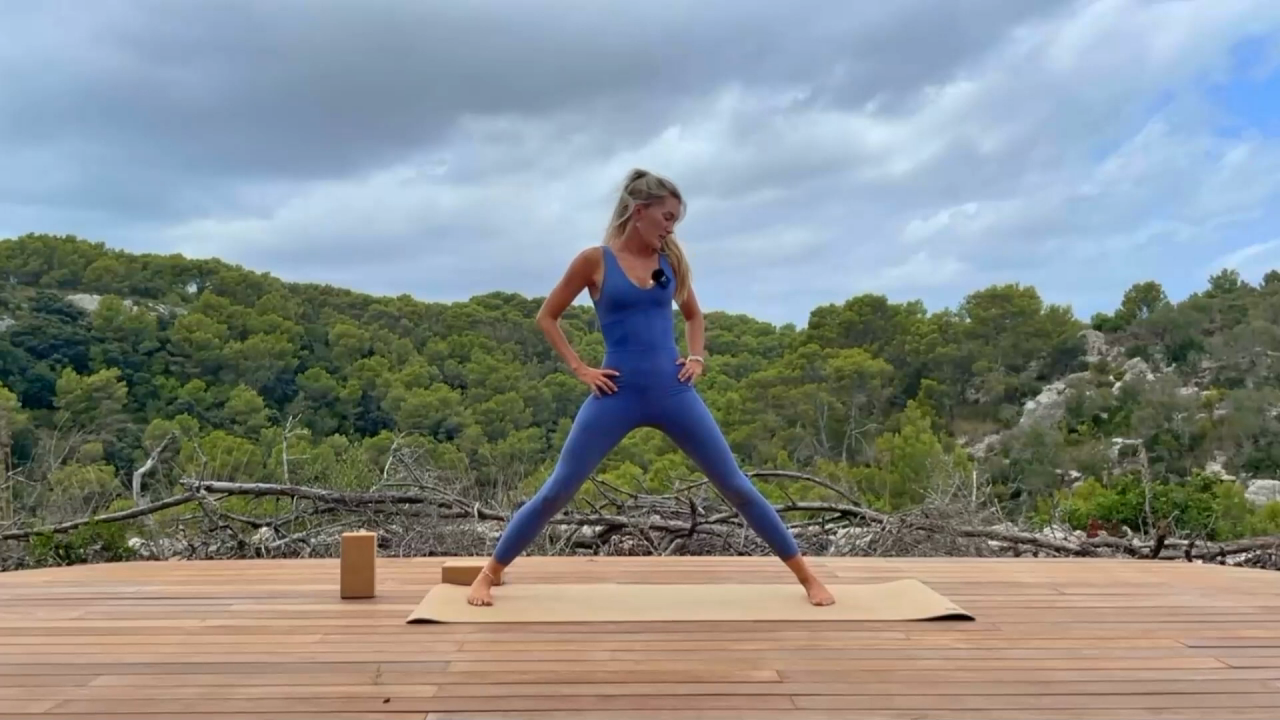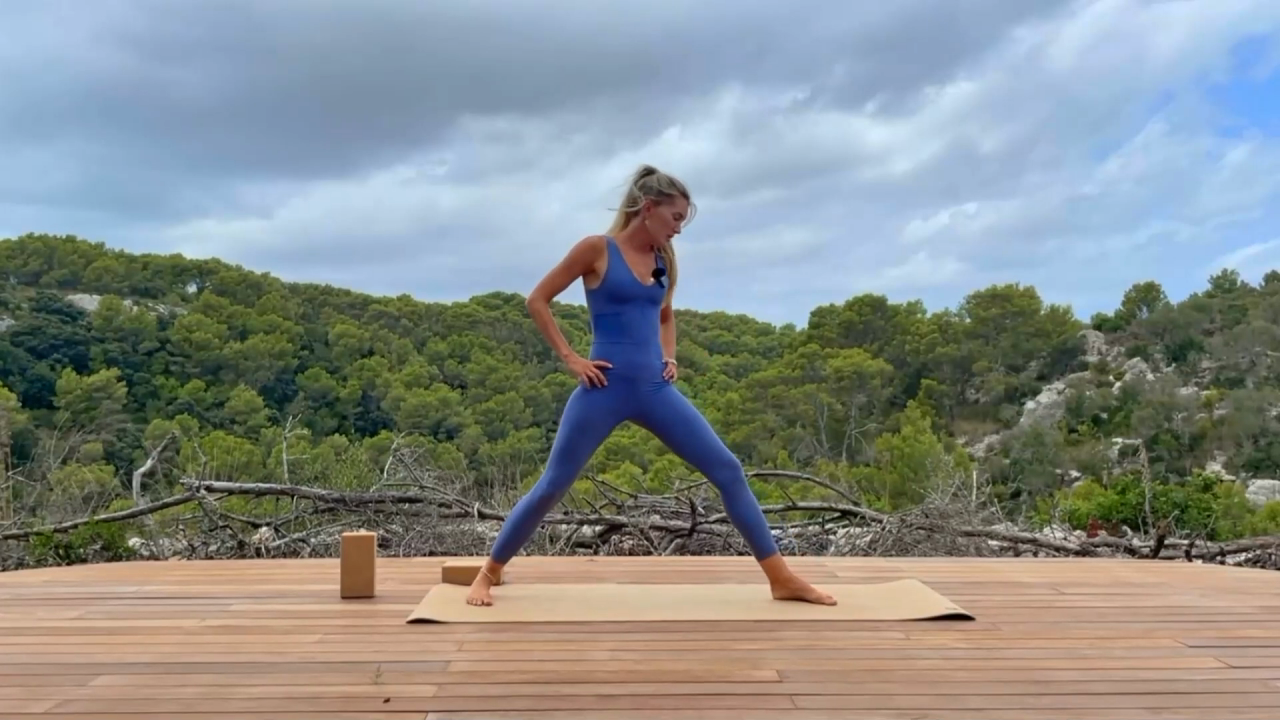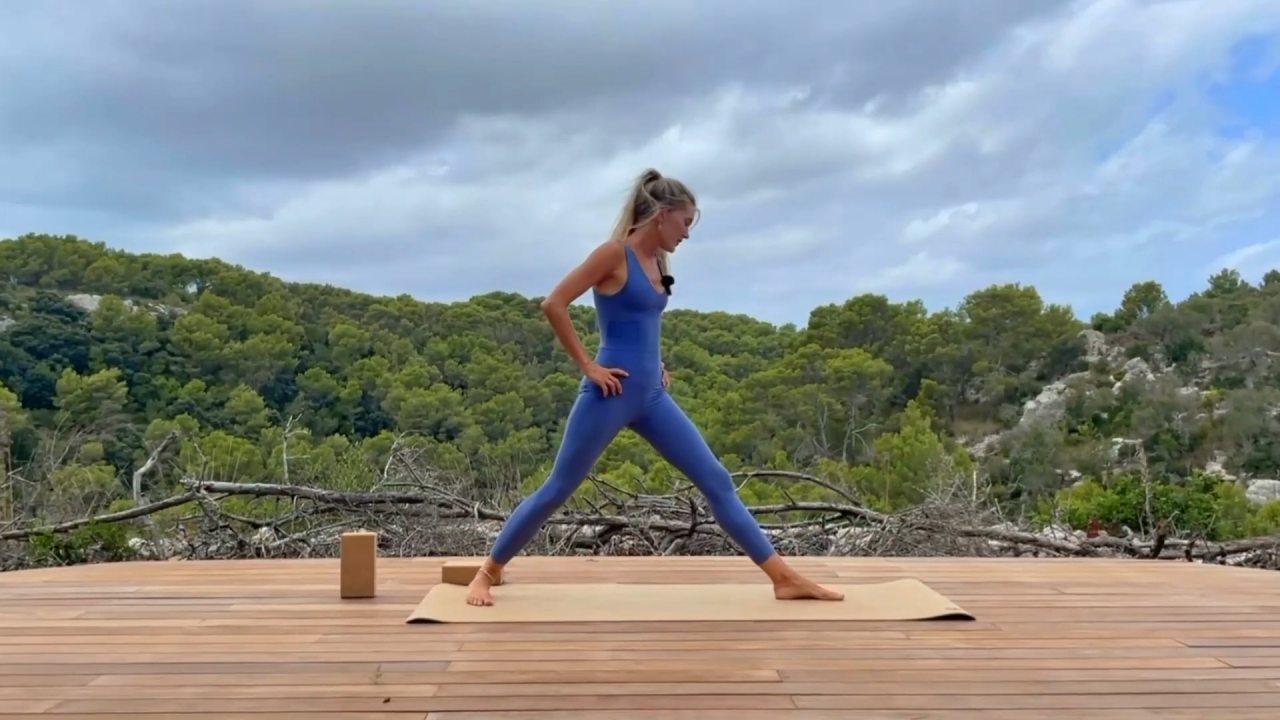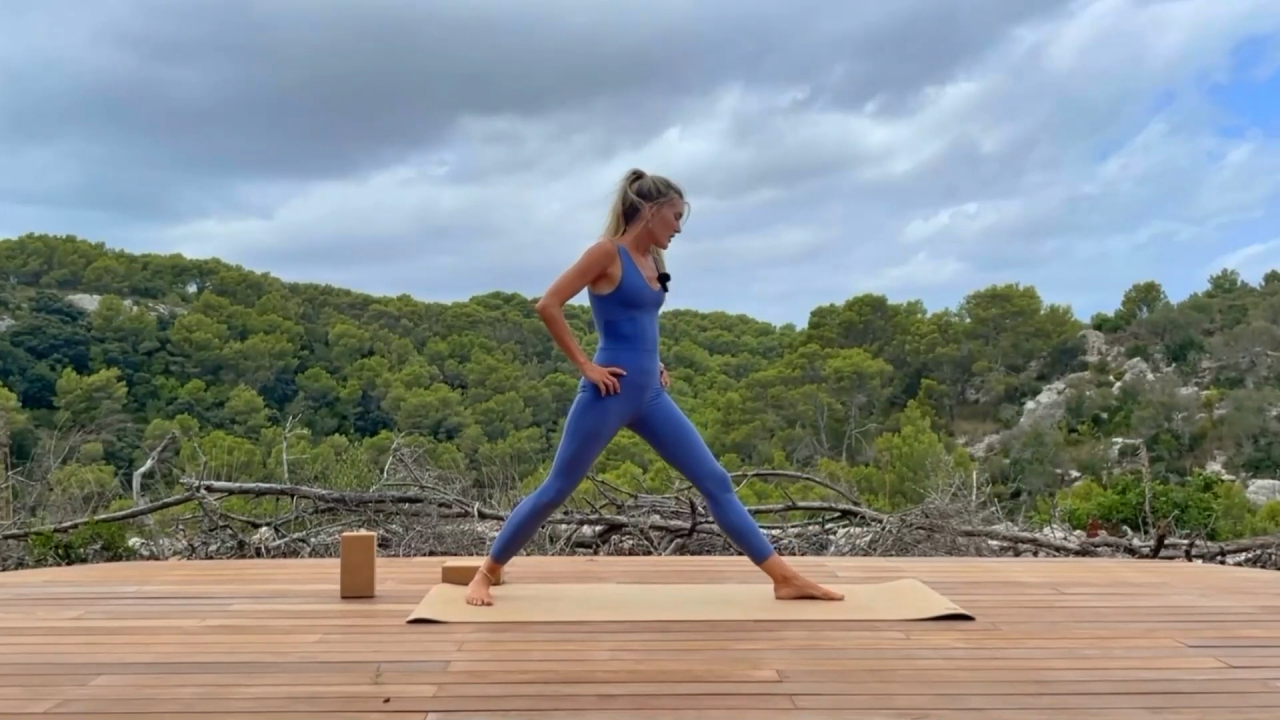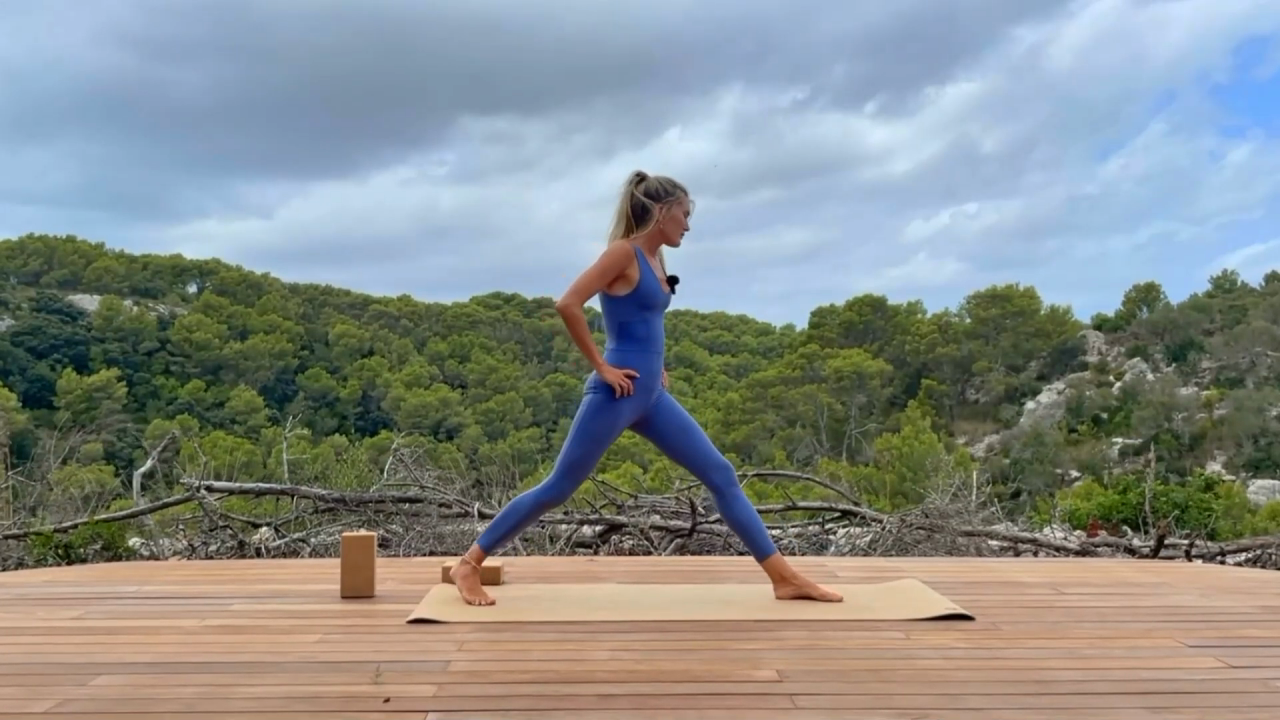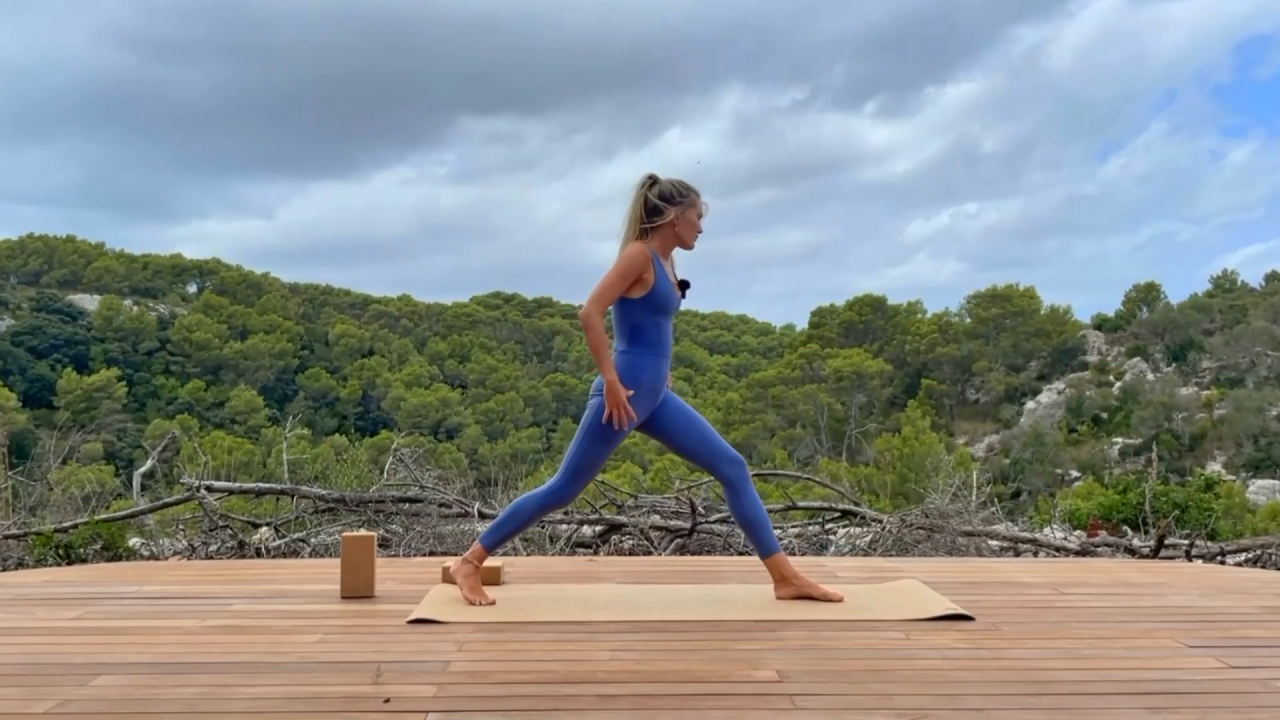
dt=0.7s
person 1, frame 1
left shoulder: (671, 260)
right shoulder: (595, 260)
left elbow: (693, 314)
right elbow: (546, 317)
left wrist: (696, 357)
right wrist: (579, 368)
left hip: (674, 392)
right hip: (617, 394)
left knee: (736, 486)
right knee: (556, 492)
left ankle: (806, 575)
right ankle: (489, 573)
person 1, frame 2
left shoulder: (663, 259)
right shoulder: (596, 248)
right elbow: (537, 300)
left wrist: (669, 358)
right wrist: (570, 358)
left hip: (655, 388)
right hip: (603, 387)
left knee: (727, 469)
right knee: (552, 487)
left ankle: (782, 579)
right ankle: (487, 574)
person 1, frame 3
left shoulder: (657, 262)
right shoulder: (615, 252)
right elbow: (554, 304)
right wrist: (587, 365)
left hip: (652, 394)
right hip: (612, 392)
left knee: (717, 480)
right knee: (557, 490)
left ankle: (785, 578)
right ankle: (485, 573)
person 1, frame 4
left shoulder: (652, 260)
right shoulder: (607, 251)
right elbow: (548, 305)
right wrist: (585, 365)
left hip: (651, 394)
right hip: (609, 393)
left knee: (716, 482)
right knee: (556, 490)
left ankle: (784, 578)
right ankle: (484, 574)
person 1, frame 5
left shoulder: (654, 259)
right shoulder: (623, 251)
right elbow: (568, 304)
right wrist: (600, 367)
left hip: (650, 394)
right hip: (615, 393)
left knee: (721, 475)
right knee: (557, 488)
left ankle: (784, 578)
right ankle: (469, 564)
person 1, frame 6
left shoulder: (662, 261)
right shoulder: (639, 253)
right elbow: (589, 312)
right wrist: (611, 382)
left hip: (655, 396)
right hip: (624, 394)
left knee: (732, 468)
right knee: (563, 489)
left ankle: (785, 577)
right ankle: (469, 563)
